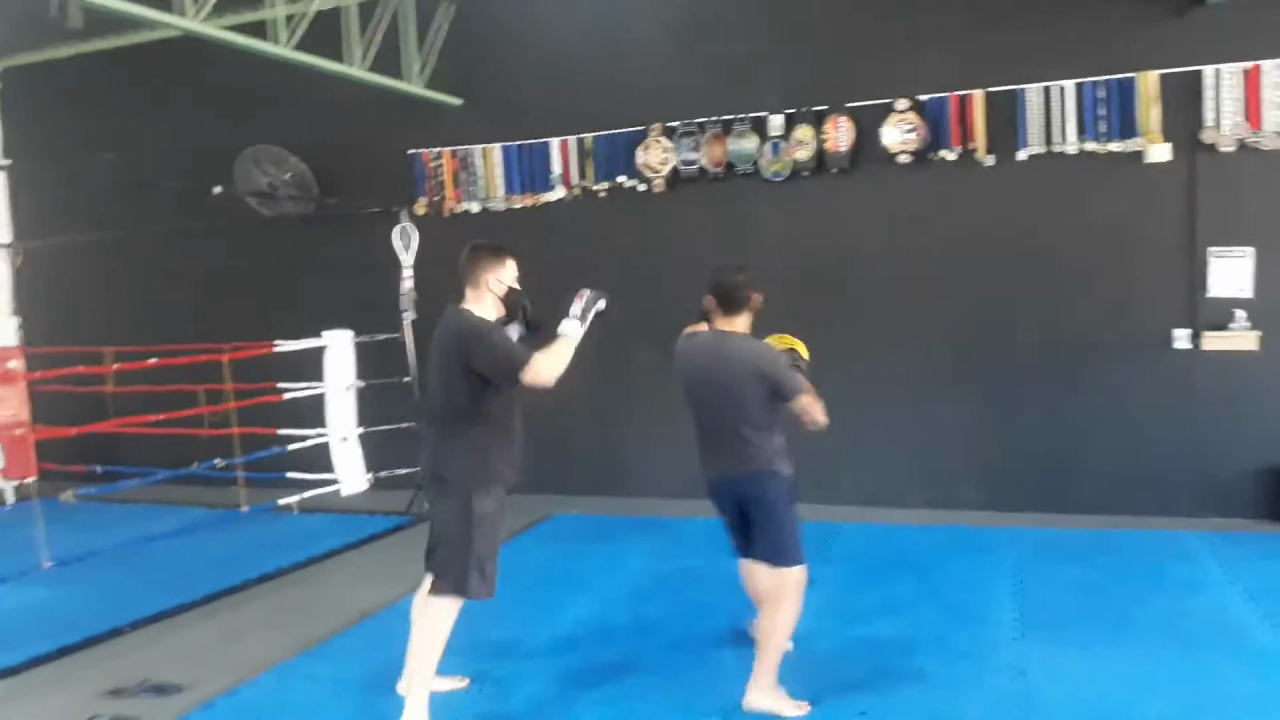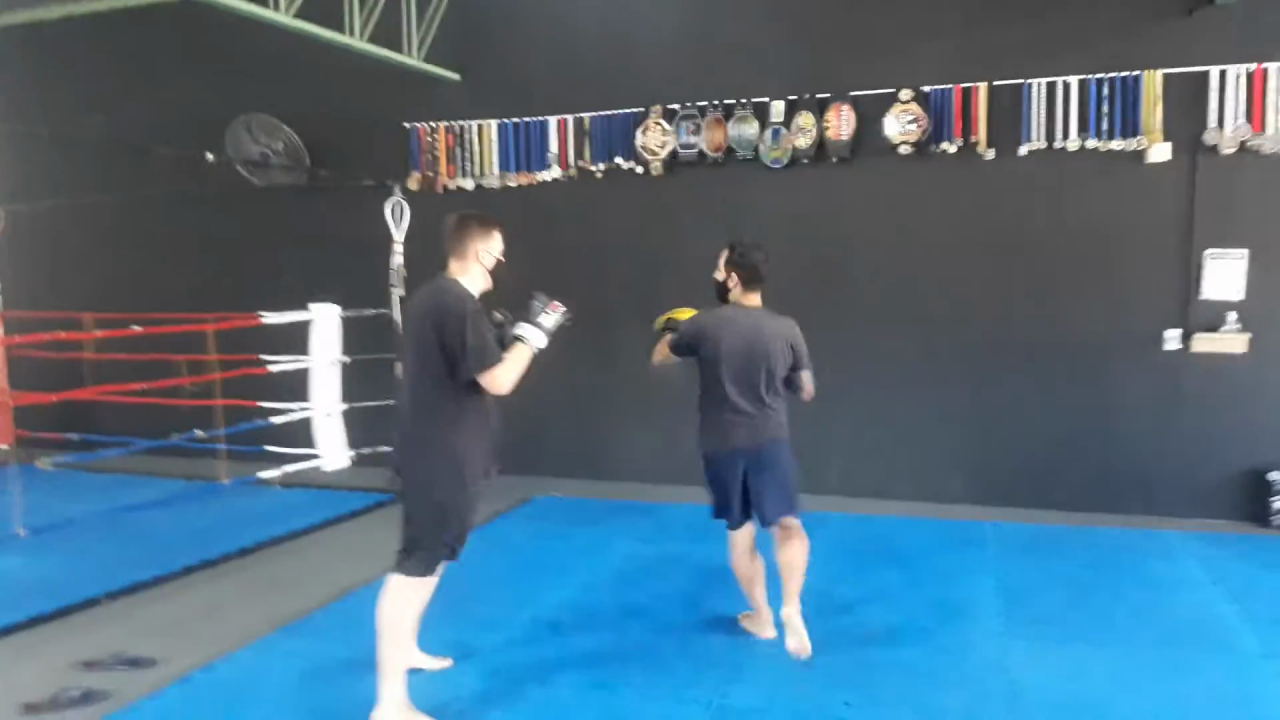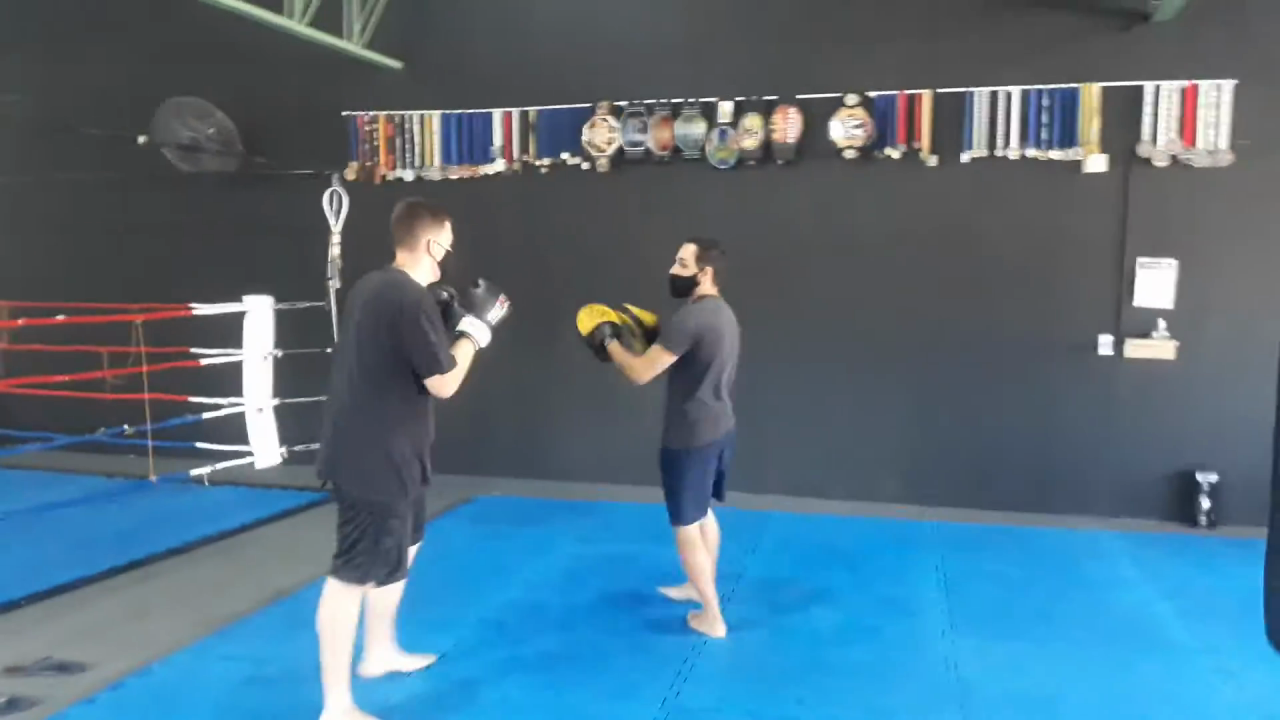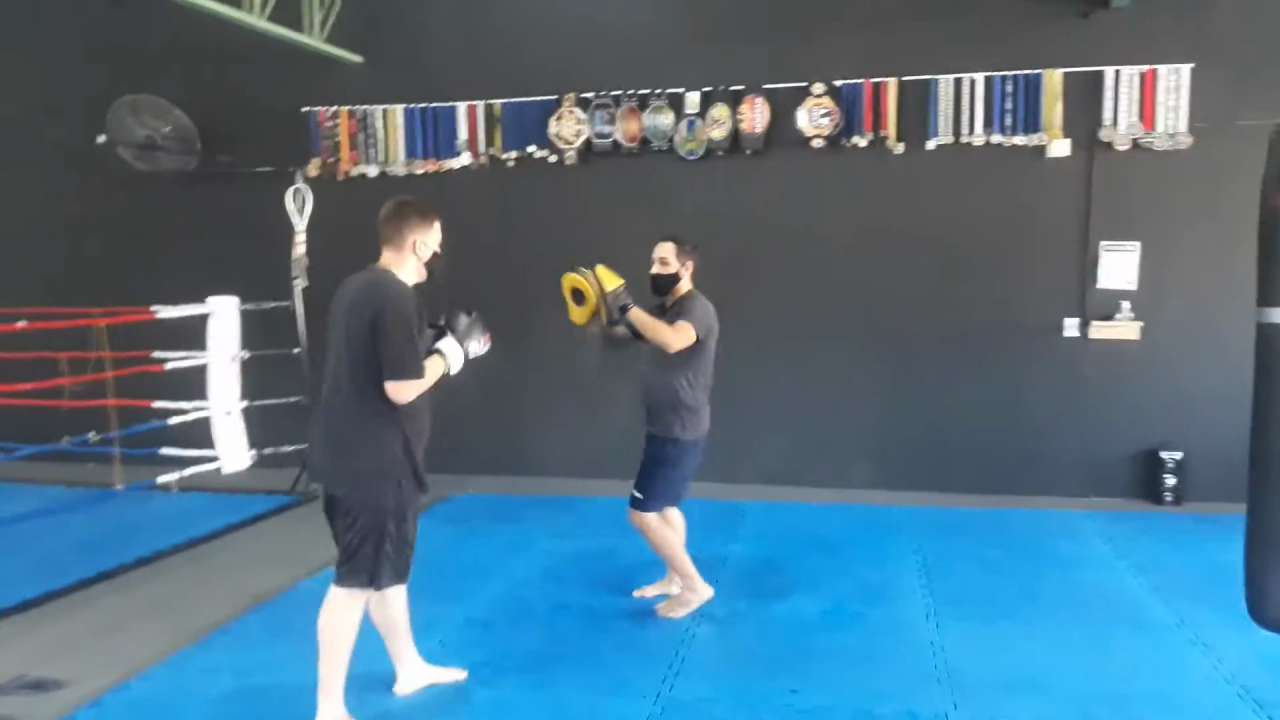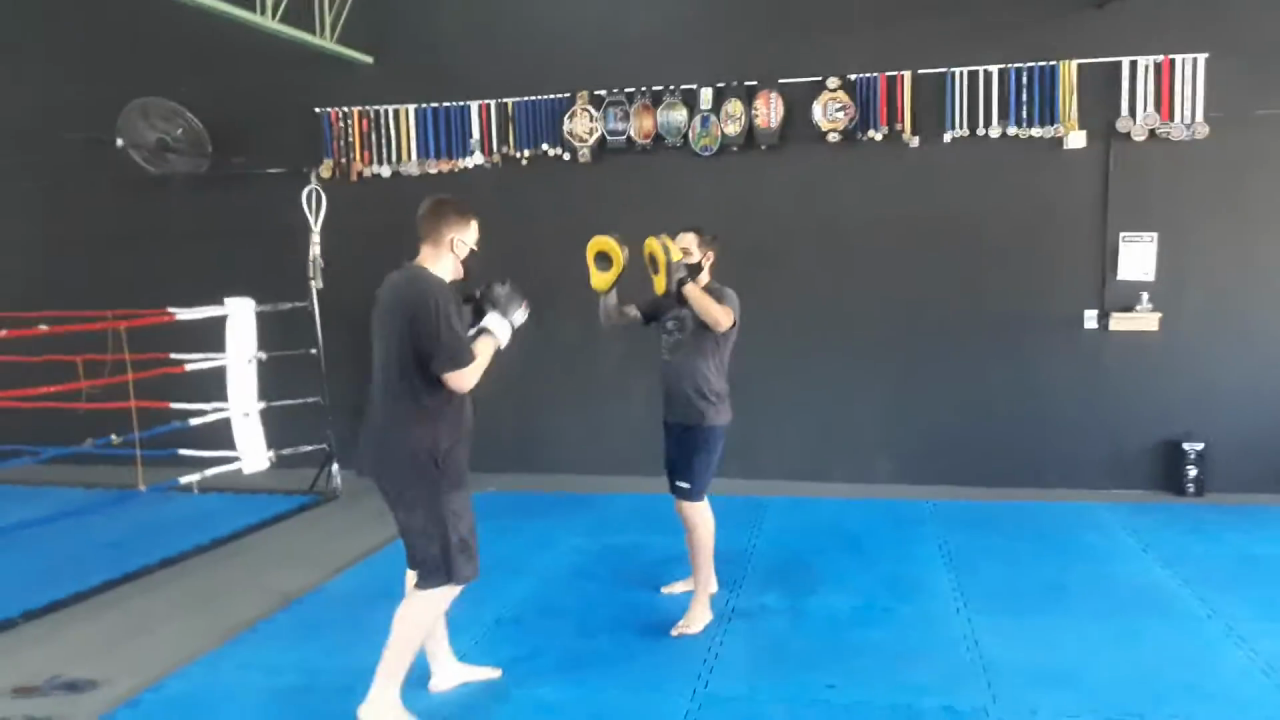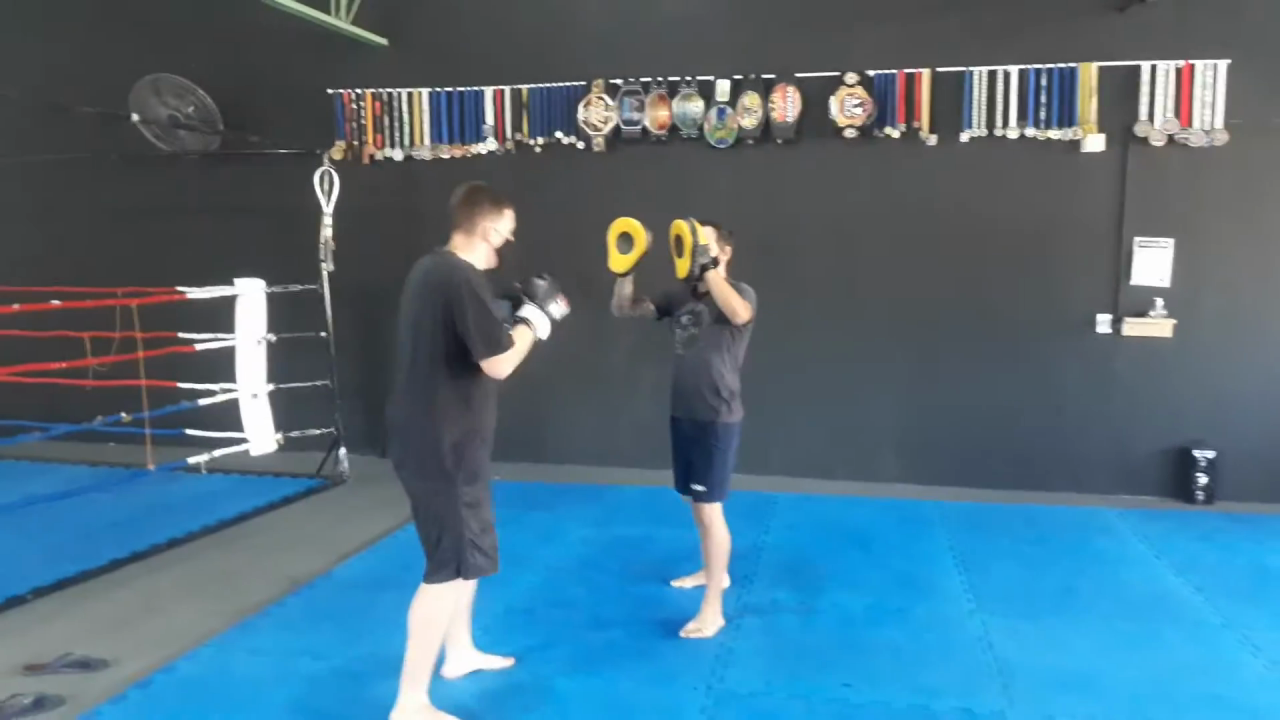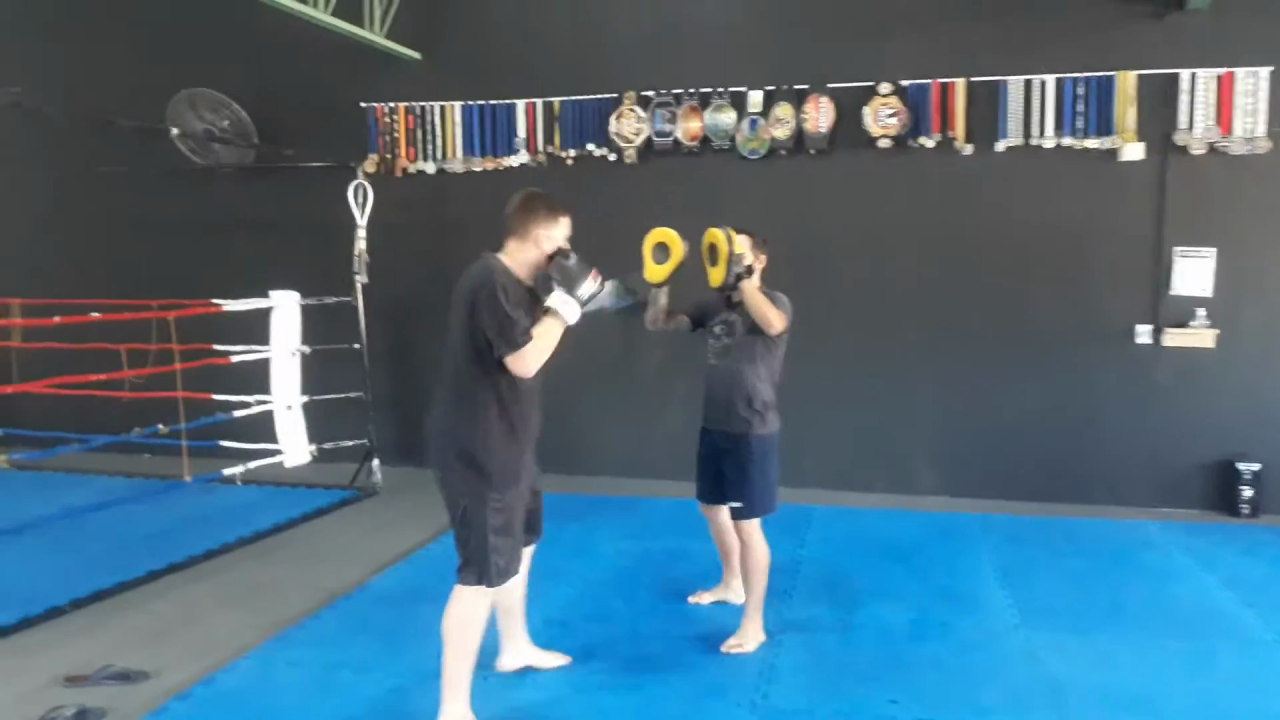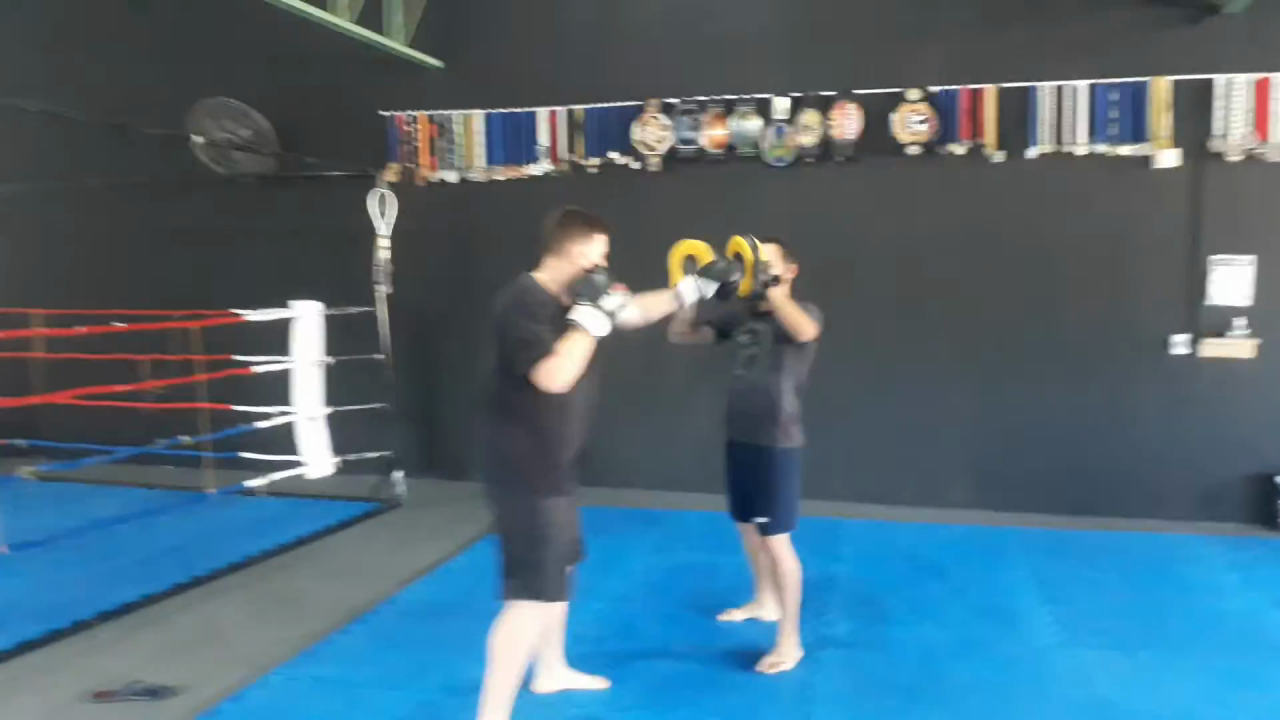
dt=0.2s
person 1, frame 1
left shoulder: (465, 327)
right shoulder: (472, 333)
left elbow: (501, 370)
right elbow: (541, 374)
left wrist: (512, 330)
right wrist: (576, 321)
left hip: (472, 474)
right hip: (467, 479)
left knee: (447, 578)
right knee: (452, 586)
left ankle: (416, 673)
person 1, frame 2
left shoulder: (431, 296)
right shoulder: (459, 305)
right elbow: (497, 381)
left wrist: (487, 336)
right wrist: (533, 330)
left hip: (433, 450)
right hip: (444, 457)
left knee: (431, 557)
right knee: (416, 568)
left ankle: (404, 647)
person 1, frame 3
left shoulder: (372, 287)
right shoulder: (410, 300)
right elbow: (444, 382)
left wrist: (442, 319)
right wrist: (476, 324)
left hip: (359, 446)
right hip: (378, 457)
left knee: (401, 549)
right knee: (356, 573)
left ankle: (381, 650)
person 1, frame 4
left shoulder: (359, 287)
right shoulder: (394, 299)
right elbow: (402, 389)
left wrist: (439, 343)
right wrist: (453, 350)
left hip: (350, 452)
right hip: (372, 461)
left knee: (387, 569)
right knee: (358, 579)
left ankle: (410, 666)
person 1, frame 5
left shoulder: (401, 283)
right shoulder: (431, 294)
right elbow: (462, 377)
left wrist: (476, 322)
right wrist: (498, 324)
left hip: (403, 448)
right hip: (423, 456)
left knee: (430, 564)
right knee: (442, 574)
left ankle: (444, 664)
person 1, frame 6
left shoulder: (433, 269)
right shoulder: (461, 279)
right elbow: (498, 363)
left wrist: (518, 315)
right wrist: (537, 316)
left hip: (443, 439)
right hip: (440, 447)
left knee: (469, 549)
right knee: (453, 568)
left ankle: (460, 652)
person 1, frame 7
left shoulder: (510, 279)
right shoulder: (495, 281)
right elbow: (525, 360)
left wrist: (577, 290)
right wrist: (567, 301)
left hip: (505, 443)
right hip: (480, 448)
left knee: (521, 540)
right knee: (483, 572)
left ankle: (515, 645)
person 1, frame 8
left shoulder: (565, 297)
right shoulder: (524, 300)
left elbow: (625, 313)
right elbow: (554, 377)
left wrist: (691, 288)
right wrist: (588, 314)
left hip: (549, 463)
right hip: (524, 470)
left knee: (559, 566)
right knee: (534, 593)
left ankle: (551, 668)
person 2, frame 1
left shoulder: (694, 345)
right shoulder: (766, 357)
right elbow: (817, 419)
left wrist: (705, 328)
right wrist: (799, 376)
left hip: (720, 476)
right hip: (765, 475)
left knee: (750, 555)
right knee: (789, 576)
left ankle: (773, 635)
person 2, frame 2
left shoulder: (705, 323)
right shoulder: (788, 330)
left elbow: (659, 358)
right elbow: (806, 392)
left wrist: (670, 330)
left hip: (722, 445)
right hip: (771, 443)
left knee: (740, 532)
right knee: (789, 527)
left ankle: (762, 617)
right ankle: (791, 610)
person 2, frame 3
left shoulder: (693, 317)
right shoulder: (721, 314)
left elbow: (641, 373)
left wrist: (610, 342)
right wrist: (651, 337)
left hip: (690, 438)
right hip: (720, 430)
left knee: (689, 527)
right knee: (701, 513)
left ankle: (711, 617)
right ankle: (699, 586)
person 2, frame 4
left shoulder: (696, 308)
right shoulder: (662, 309)
left elbow: (671, 342)
right elbow: (617, 334)
left wrist: (626, 307)
left hip: (680, 430)
right hip: (666, 427)
left knee: (642, 513)
right knee: (664, 506)
left ankle: (695, 586)
right ankle: (677, 578)
person 2, frame 5
left shoulder: (722, 297)
right shoulder: (666, 301)
left elbow: (720, 322)
right elbow: (612, 318)
left wrist: (685, 281)
right wrist: (608, 287)
left hip: (705, 419)
right hip: (675, 416)
left knee: (689, 506)
right knee: (693, 500)
left ankle: (701, 605)
right ankle: (703, 576)
person 2, frame 6
left shoulder: (740, 293)
right shoulder: (680, 295)
left elbow: (739, 314)
right elbow: (623, 310)
left wrist: (706, 270)
right wrist: (625, 272)
left hip: (718, 418)
right hip: (683, 413)
left knee: (708, 509)
right knee: (693, 498)
left ankle: (713, 609)
right ankle: (714, 569)
person 2, frame 7
left shoulder: (774, 302)
right shoulder: (713, 305)
left elbow: (773, 325)
right elbow: (658, 323)
left wrist: (740, 279)
right wrist: (661, 283)
left hip: (752, 430)
right hip: (714, 425)
left knee: (747, 524)
right knee: (712, 507)
left ankle: (754, 623)
right ankle: (731, 584)
person 2, frame 8
left shoulder: (801, 313)
right shoulder: (738, 313)
left elbow: (806, 332)
right elbow: (682, 335)
left wrist: (768, 289)
left hip: (777, 442)
right hip: (740, 437)
left knee: (775, 538)
right knee: (748, 525)
left ankle: (790, 640)
right ankle: (764, 601)
